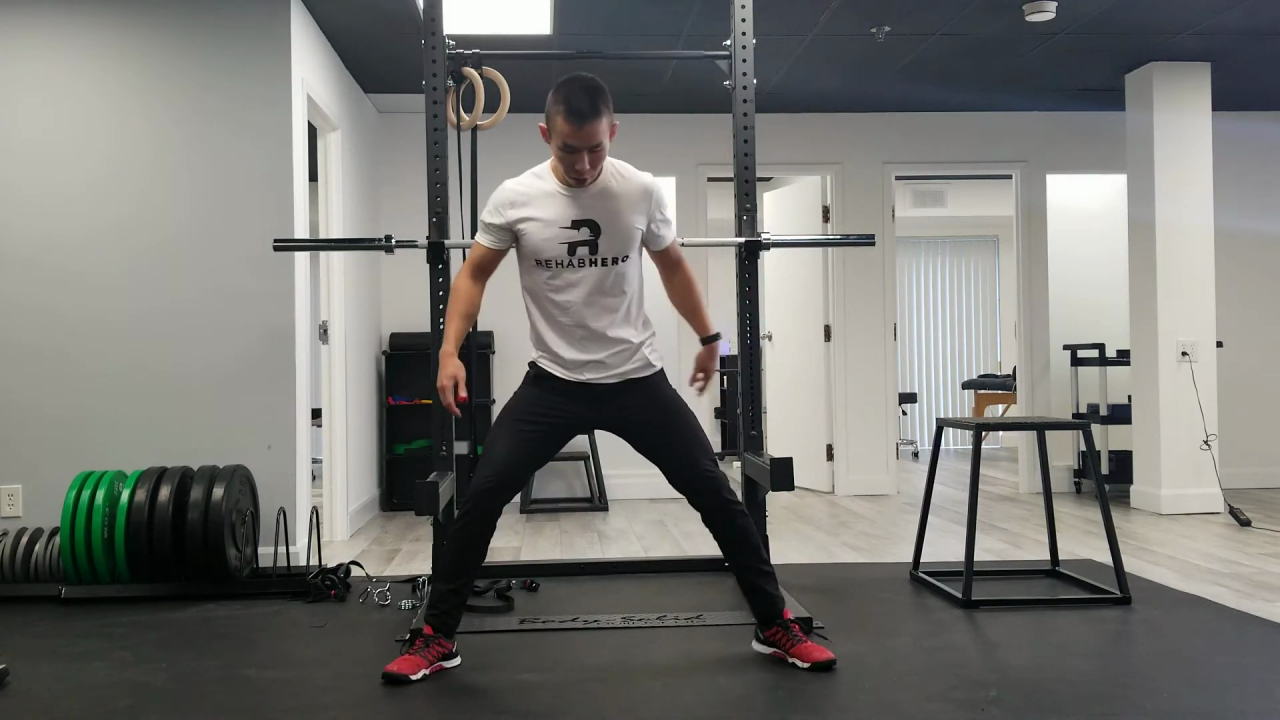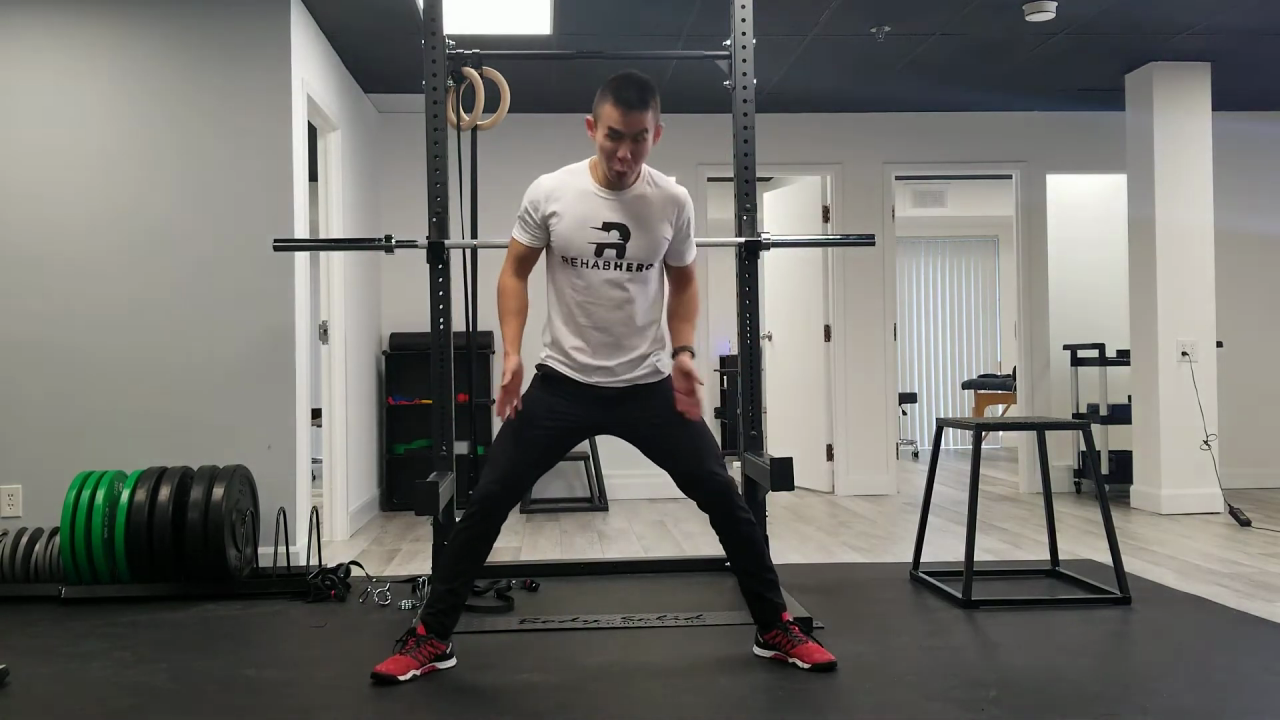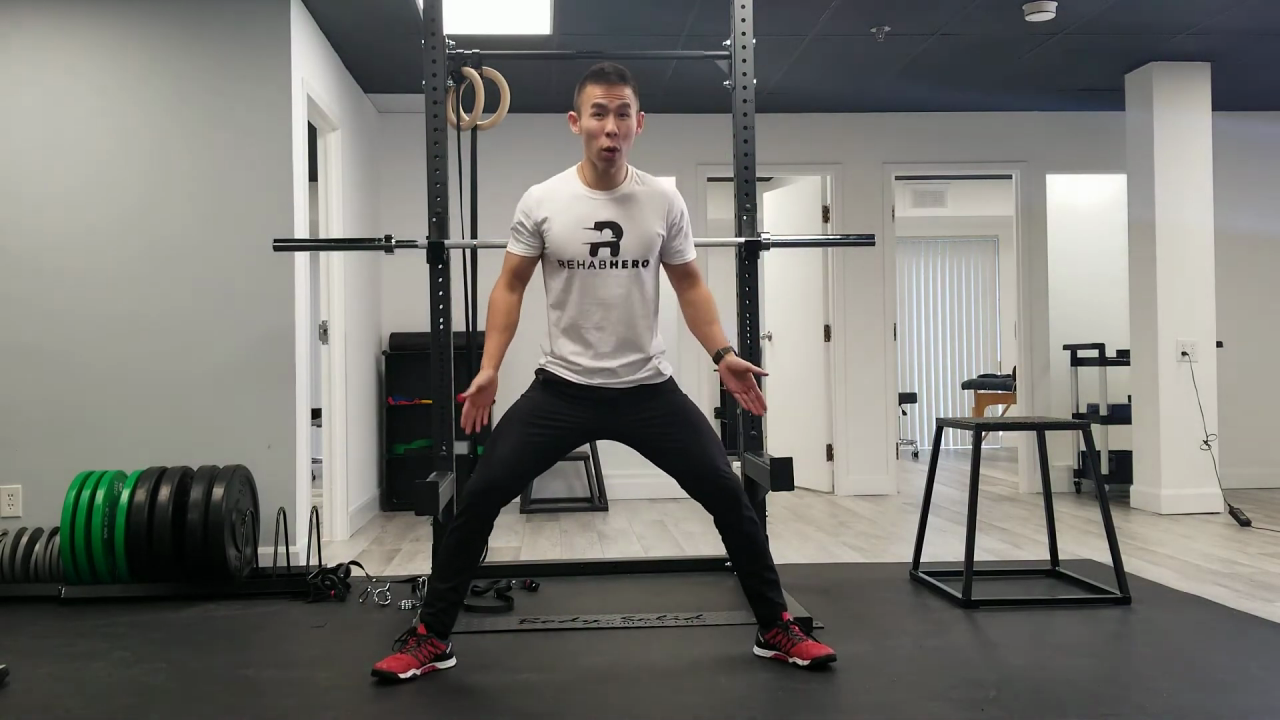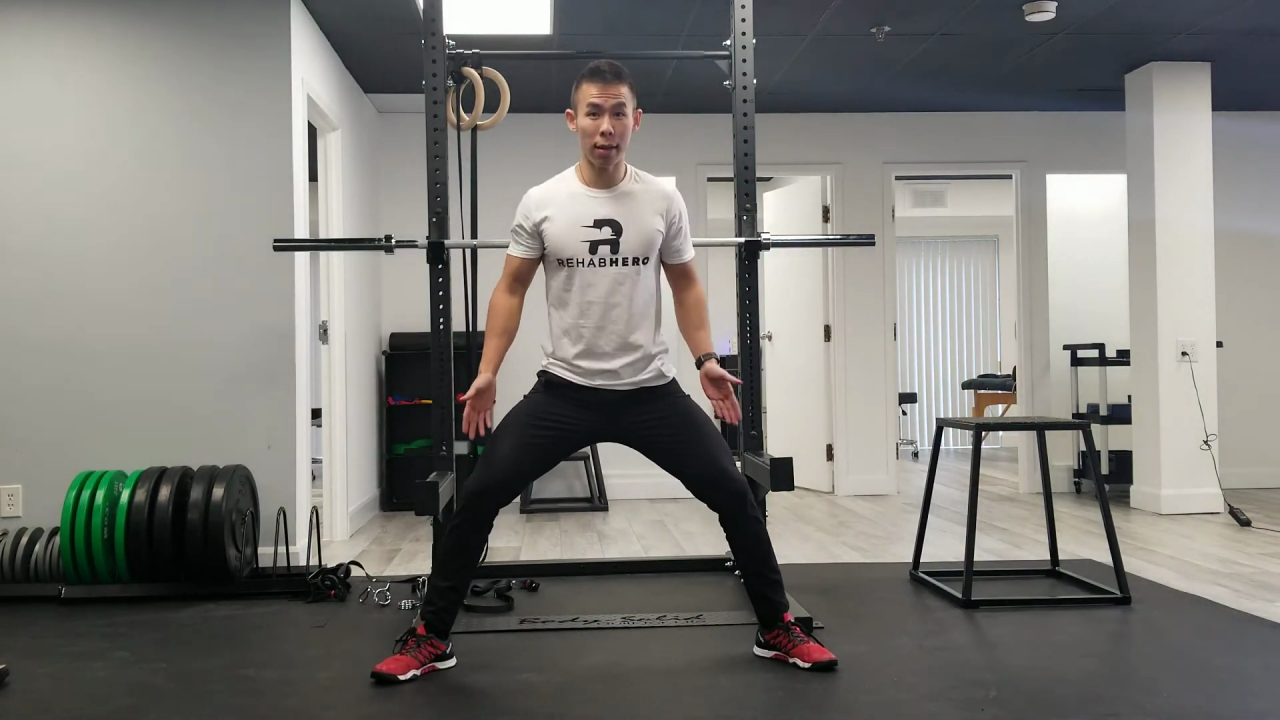
dt=0.5s
person 1, frame 1
left shoulder: (640, 191)
right shoulder: (514, 197)
left elbow: (672, 267)
right elbow: (473, 274)
left wrist: (709, 339)
right wrist: (450, 350)
left hip: (635, 379)
right hip: (553, 382)
left knee: (713, 493)
right knee: (482, 496)
left ankle: (776, 626)
right ankle: (435, 637)
person 1, frame 2
left shoulder: (674, 201)
right shoulder: (549, 192)
right elbow: (514, 272)
left wrist: (684, 352)
right wrist: (511, 352)
left hip: (647, 385)
right hip: (562, 383)
left knee: (722, 497)
right knee: (489, 499)
left ankle: (775, 630)
right ankle: (430, 638)
person 1, frame 3
left shoulder: (664, 201)
right shoulder: (540, 201)
left elbow: (689, 284)
right elbow: (510, 287)
left wrist: (723, 353)
right wrist: (488, 369)
left hip: (647, 388)
right hip: (562, 389)
left knee: (726, 494)
right knee: (480, 496)
left ankle: (776, 629)
right ankle: (430, 637)
person 1, frame 4
left shoulder: (663, 199)
right shoulder: (541, 202)
left elbow: (685, 285)
right elbow: (511, 291)
left wrist: (707, 360)
right wrist: (486, 373)
left hip: (650, 390)
right hip: (564, 390)
left knee: (732, 494)
right knee: (479, 495)
left ankle: (777, 630)
right ankle: (431, 637)
